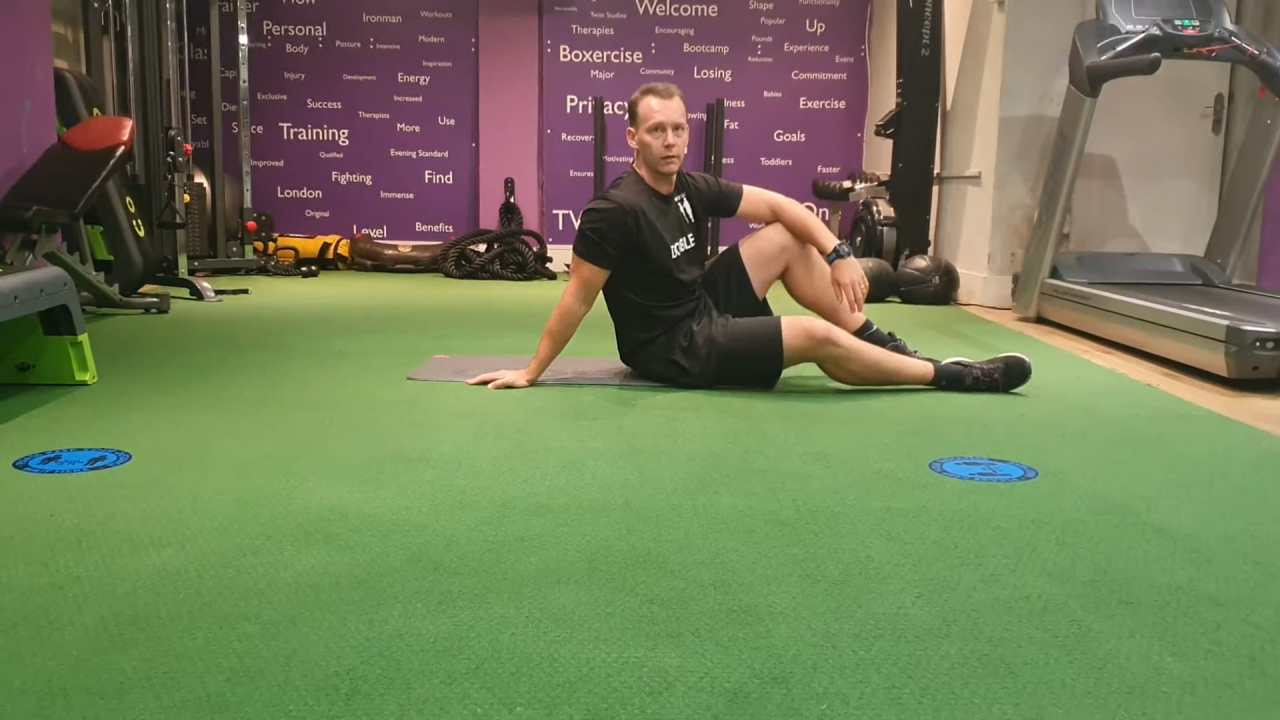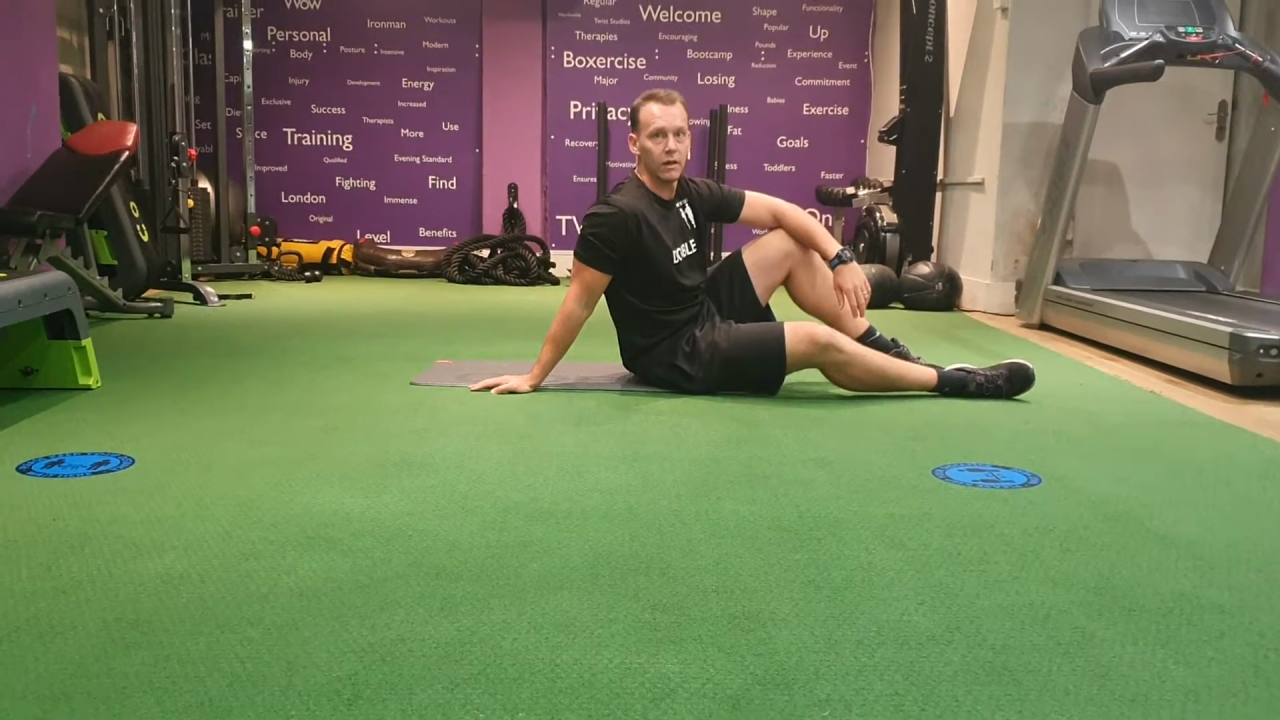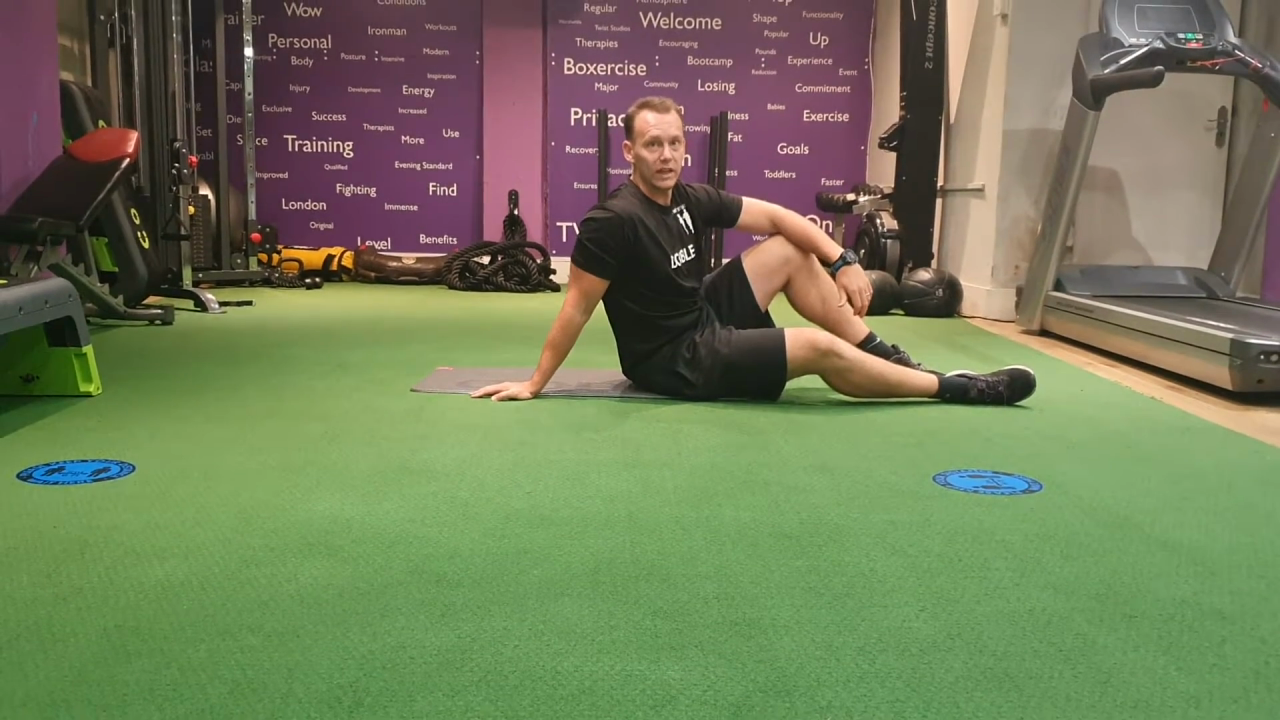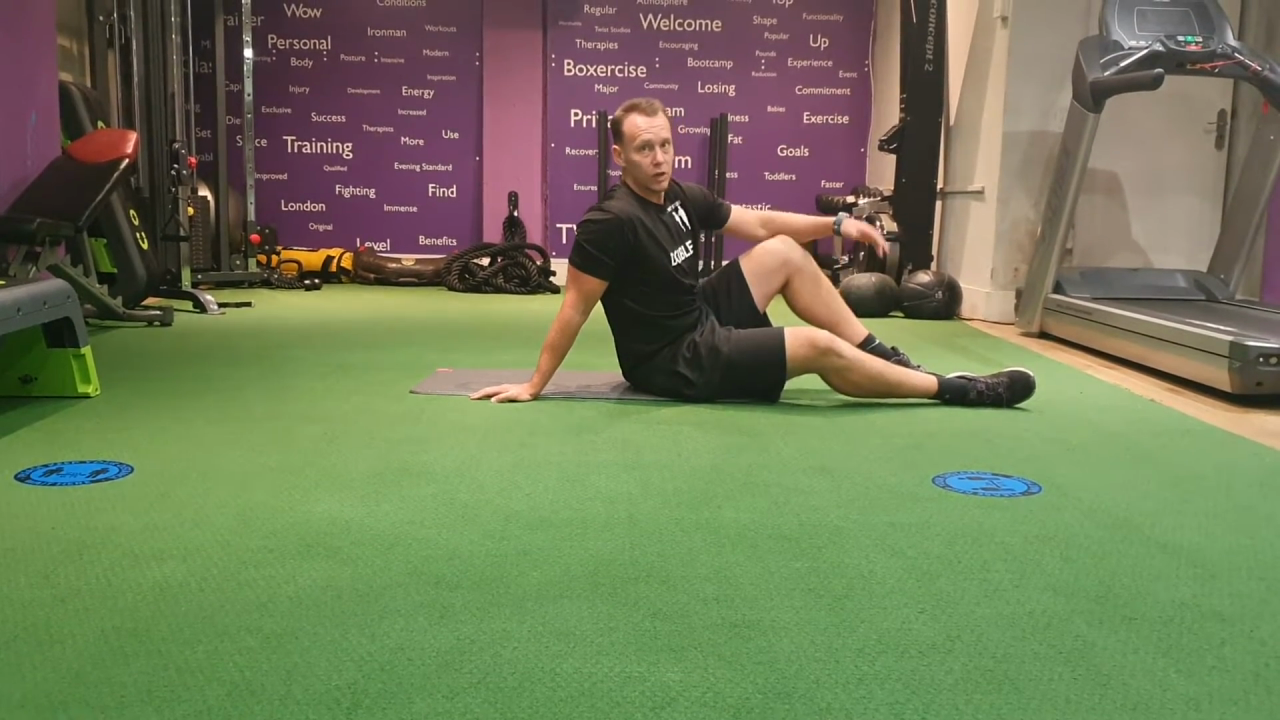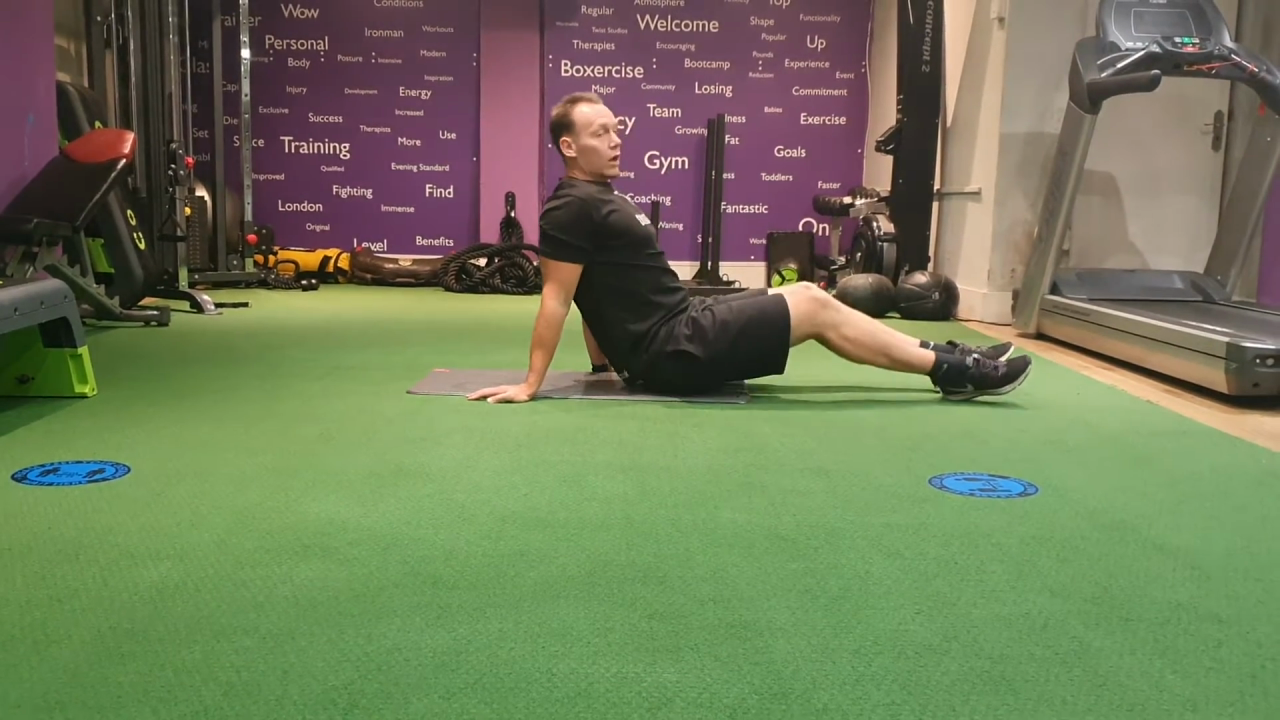
dt=1s
person 1, frame 1
left shoulder: (693, 188)
right shoulder: (614, 212)
left elbow: (779, 205)
right elbow: (578, 297)
left wrist: (838, 254)
right wrist: (531, 372)
left hip: (704, 308)
right hip: (672, 349)
left knee: (789, 239)
right knee: (818, 336)
left ankle: (880, 342)
right ankle: (954, 375)
person 1, frame 2
left shoulder: (696, 194)
right shoulder: (616, 216)
left elbow: (781, 212)
right elbow: (579, 302)
left wrist: (840, 259)
right wrist: (535, 377)
left hip: (706, 313)
right hip: (674, 354)
left knee: (792, 246)
right knee: (820, 343)
left ankle: (883, 349)
right ankle: (958, 382)
person 1, frame 3
left shoulder: (692, 199)
right shoulder: (613, 222)
left elbow: (776, 217)
right elbow: (577, 308)
left wrist: (842, 261)
right wrist: (535, 383)
left hip: (704, 318)
right hip: (673, 361)
left knee: (792, 252)
right knee: (820, 350)
left ankle: (884, 355)
right ankle: (958, 388)
person 1, frame 4
left shoulder: (681, 196)
right shoulder: (611, 223)
left elbow: (759, 225)
right elbow: (575, 308)
left wrist: (835, 224)
right wrist: (535, 385)
left hip: (701, 319)
right hip: (673, 363)
left knee: (786, 253)
right knee: (819, 348)
left ankle: (881, 356)
right ankle: (956, 390)
person 1, frame 5
left shoulder: (599, 196)
right shoulder: (571, 210)
left elbow: (597, 291)
right elbow: (555, 301)
left wrist: (607, 360)
right wrist: (530, 384)
left hip: (679, 327)
right hip: (671, 349)
left knee: (808, 293)
right knee: (814, 305)
left ankle: (946, 358)
right ankle: (955, 372)
